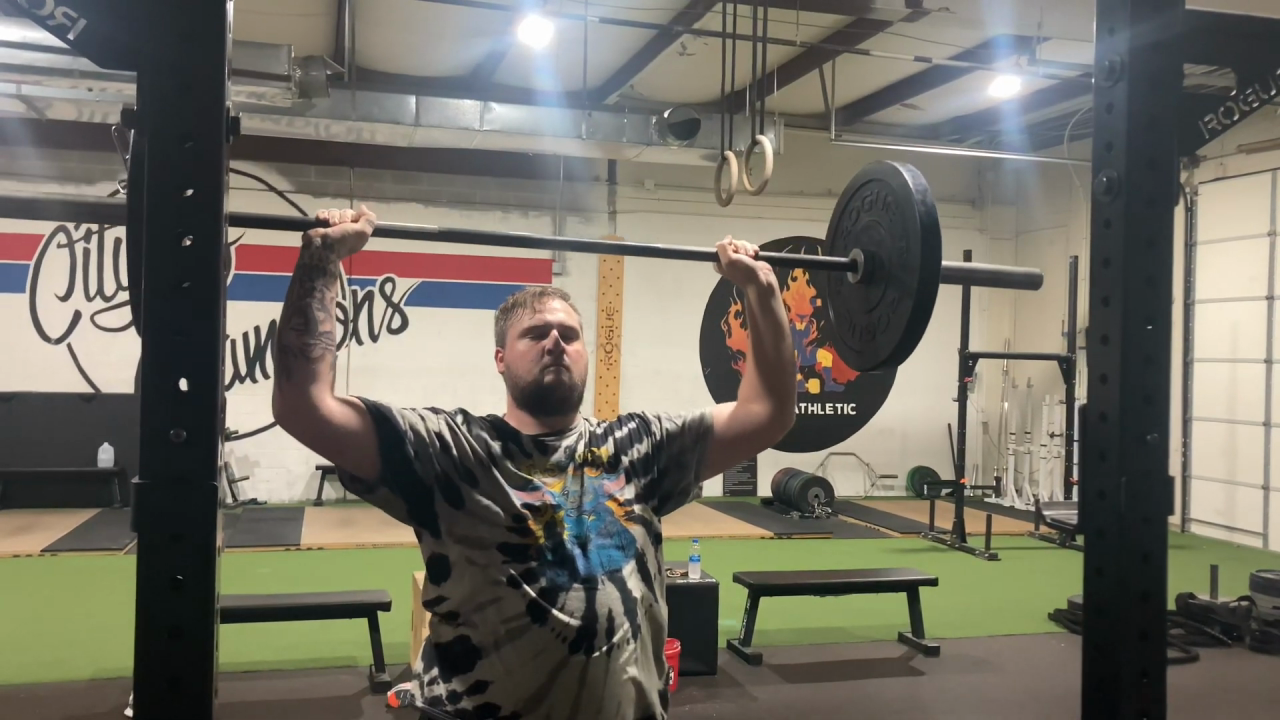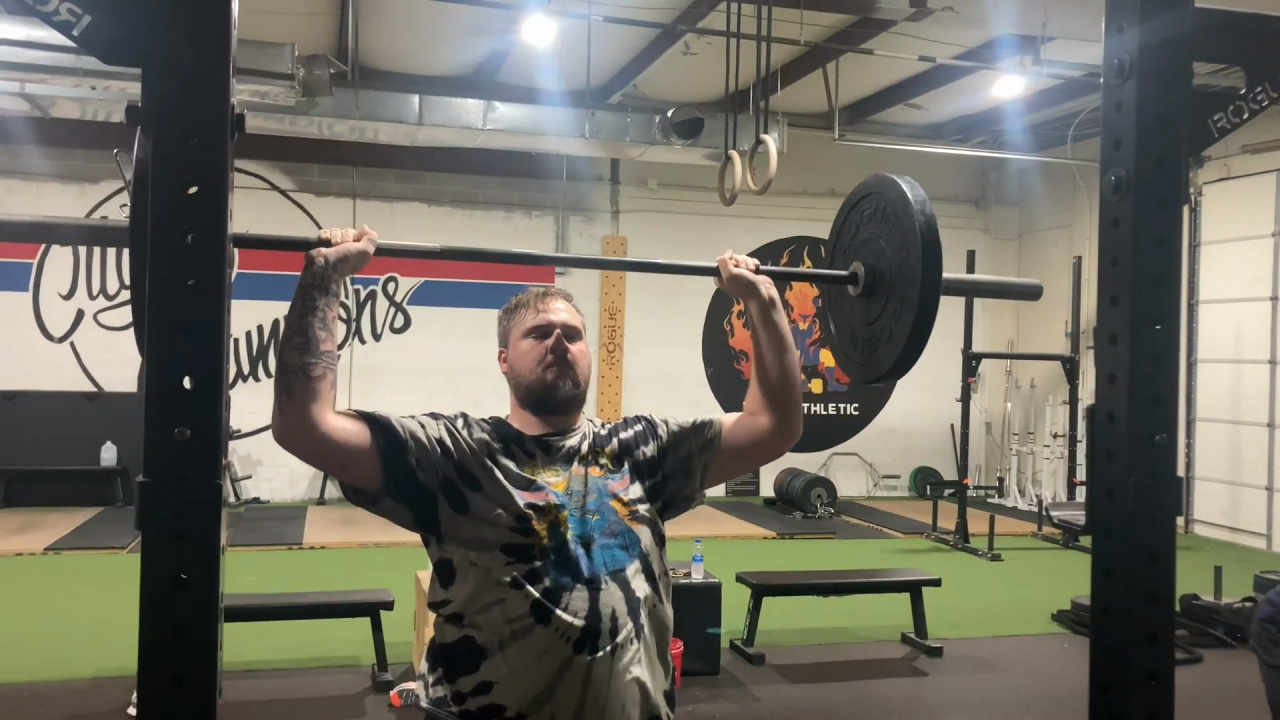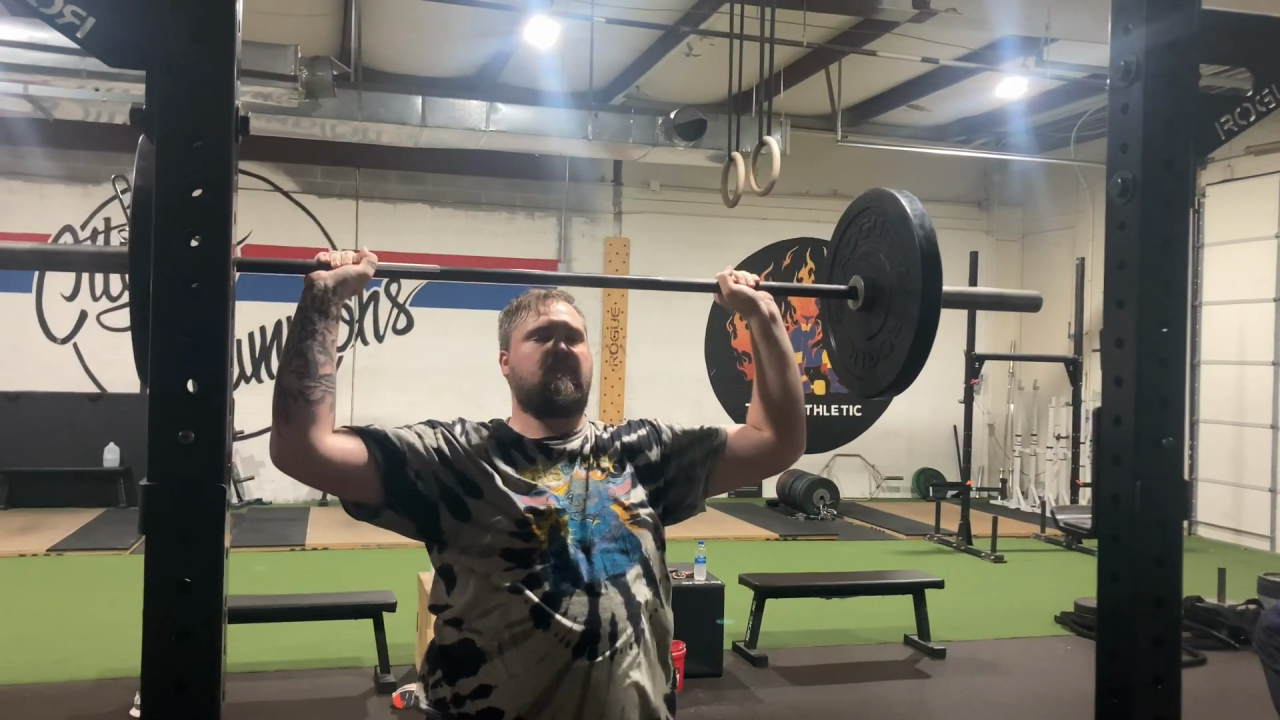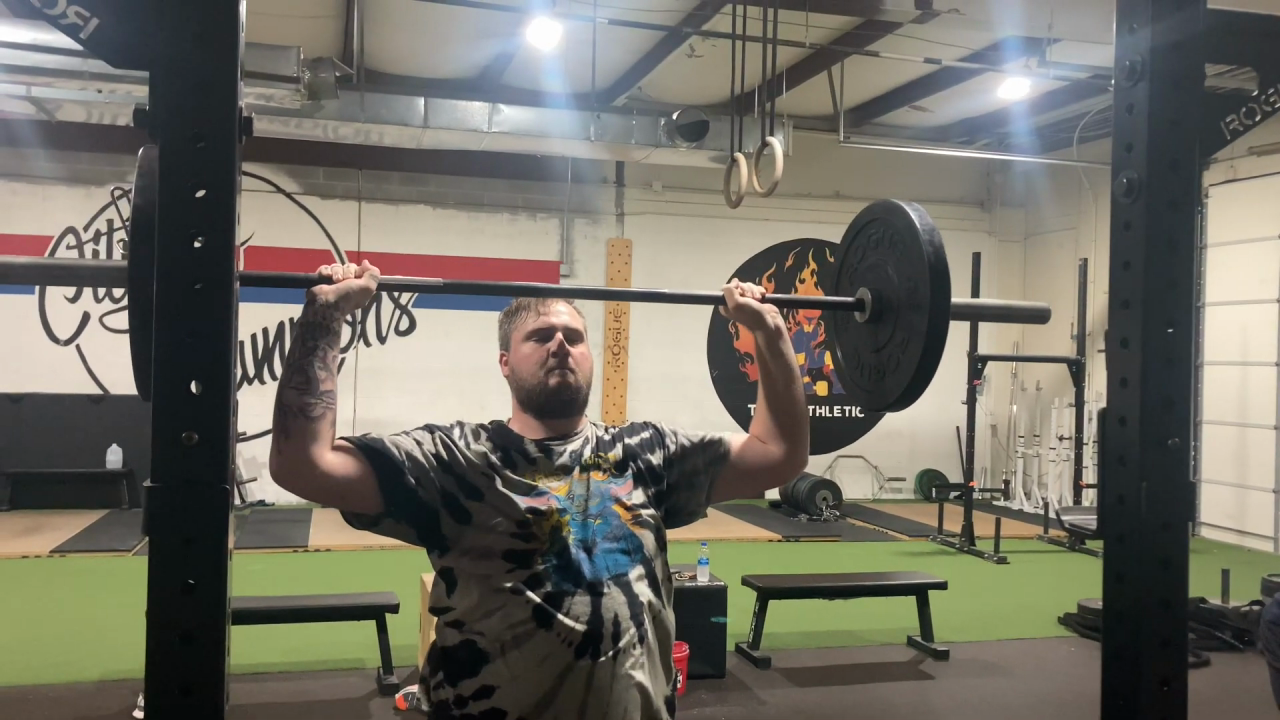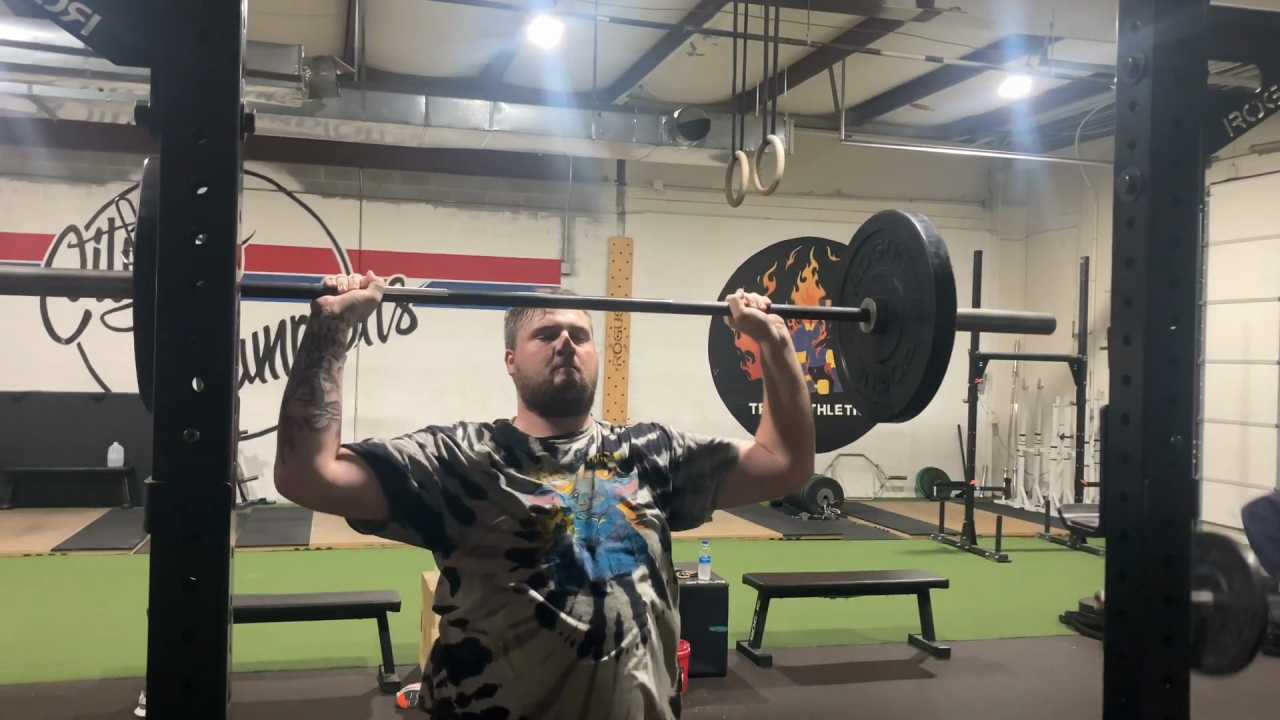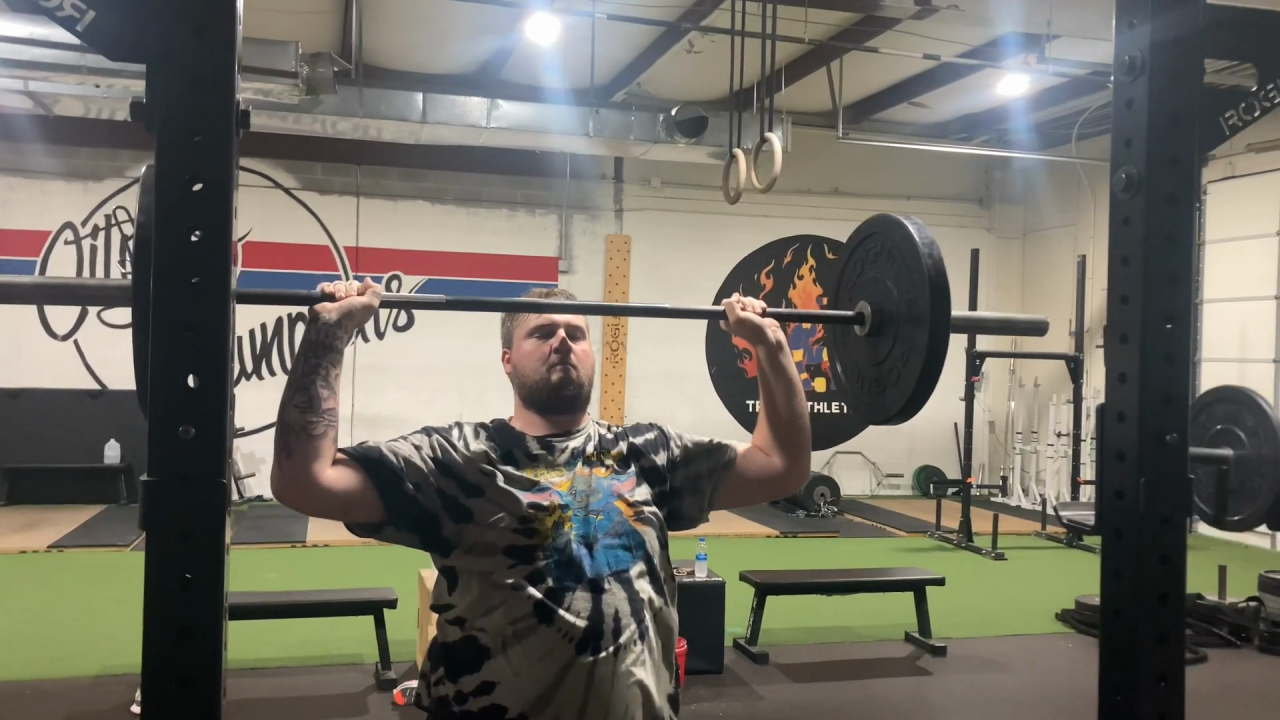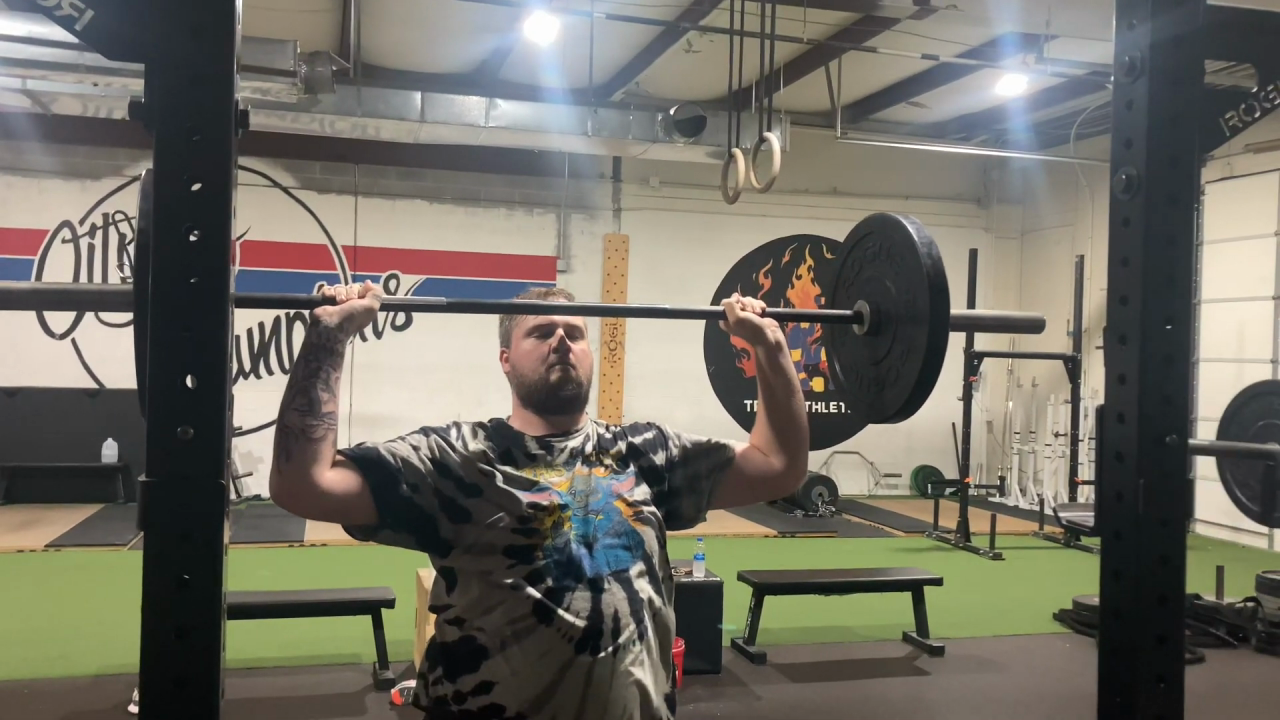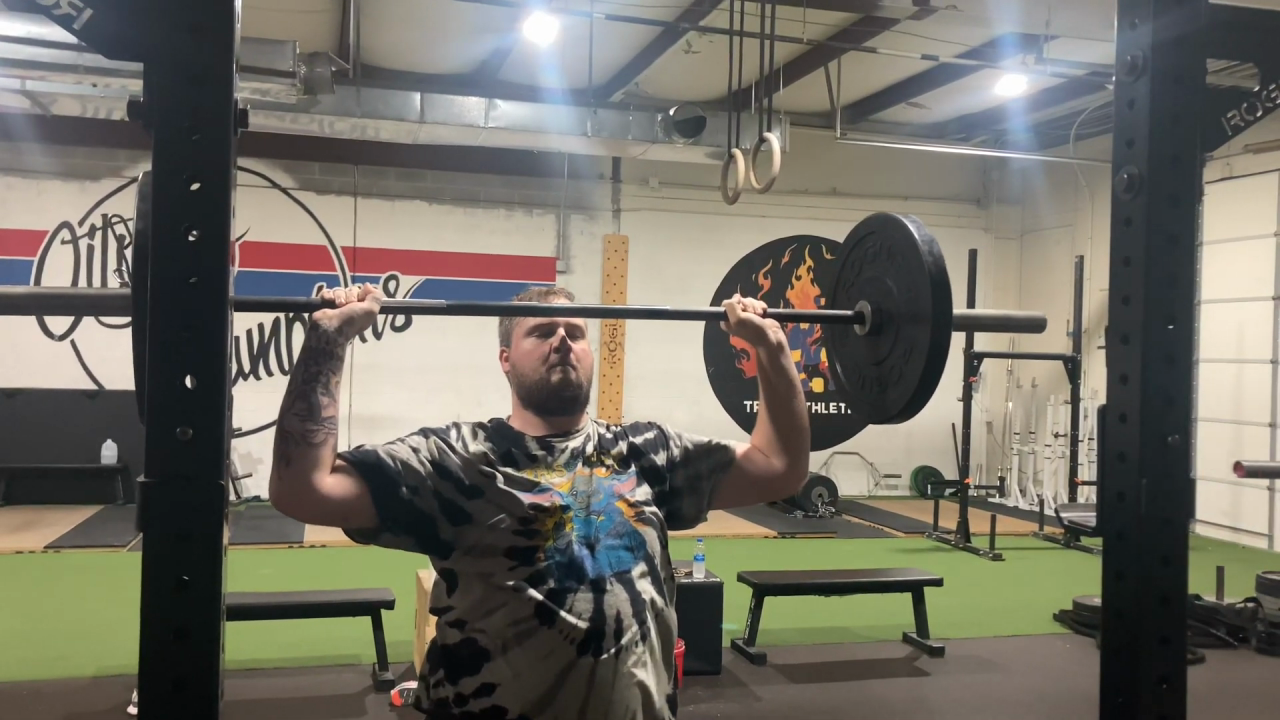
dt=0.4s
person 1, frame 1
left shoulder: (637, 447)
right shoulder: (449, 450)
left elbow: (767, 413)
right elbow: (303, 406)
left wrist: (760, 287)
right wrist: (321, 257)
person 1, frame 2
left shoulder: (641, 449)
right shoulder: (453, 452)
left elbow: (775, 427)
right elbow: (304, 427)
left wrist: (761, 300)
right wrist: (323, 278)
person 1, frame 3
left shoulder: (644, 450)
right shoulder: (453, 456)
left elbow: (777, 441)
right elbow: (302, 448)
left wrist: (763, 316)
right wrist: (322, 300)
person 1, frame 4
left shoulder: (646, 453)
right shoulder: (455, 459)
left elbow: (780, 454)
right elbow: (302, 464)
left wrist: (769, 331)
right wrist: (324, 316)
person 1, frame 5
left shoulder: (650, 454)
right shoulder: (459, 459)
left elbow: (786, 463)
right elbow: (307, 475)
left wrist: (773, 341)
right wrist: (330, 325)
person 1, frame 6
left shoulder: (646, 453)
right shoulder: (456, 459)
left elbow: (782, 467)
right elbow: (303, 481)
left wrist: (769, 345)
right wrist: (327, 332)
person 1, frame 7
left shoulder: (645, 452)
right shoulder: (453, 458)
left elbow: (779, 466)
right elbow: (301, 485)
left wrist: (768, 345)
right wrist: (328, 335)
person 1, frame 8
left shoulder: (646, 452)
right shoulder: (454, 459)
left elbow: (779, 467)
right elbow: (302, 490)
left wrist: (770, 346)
right wrist: (328, 338)
